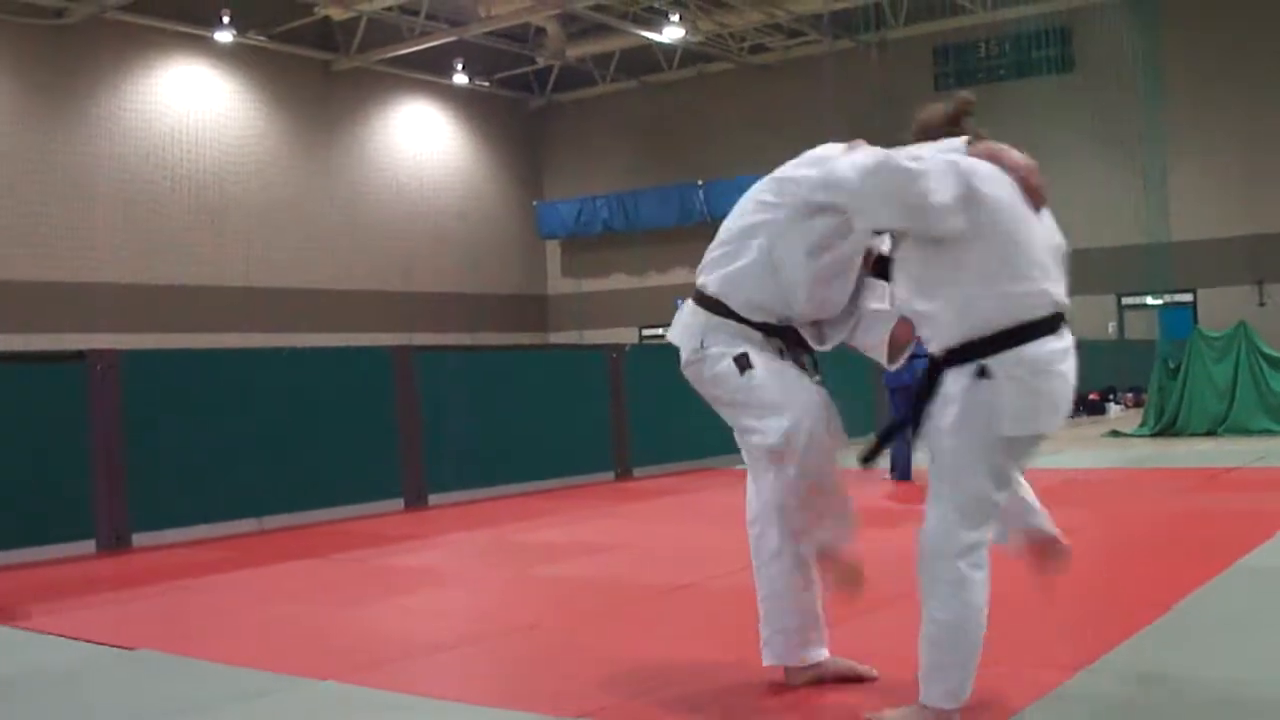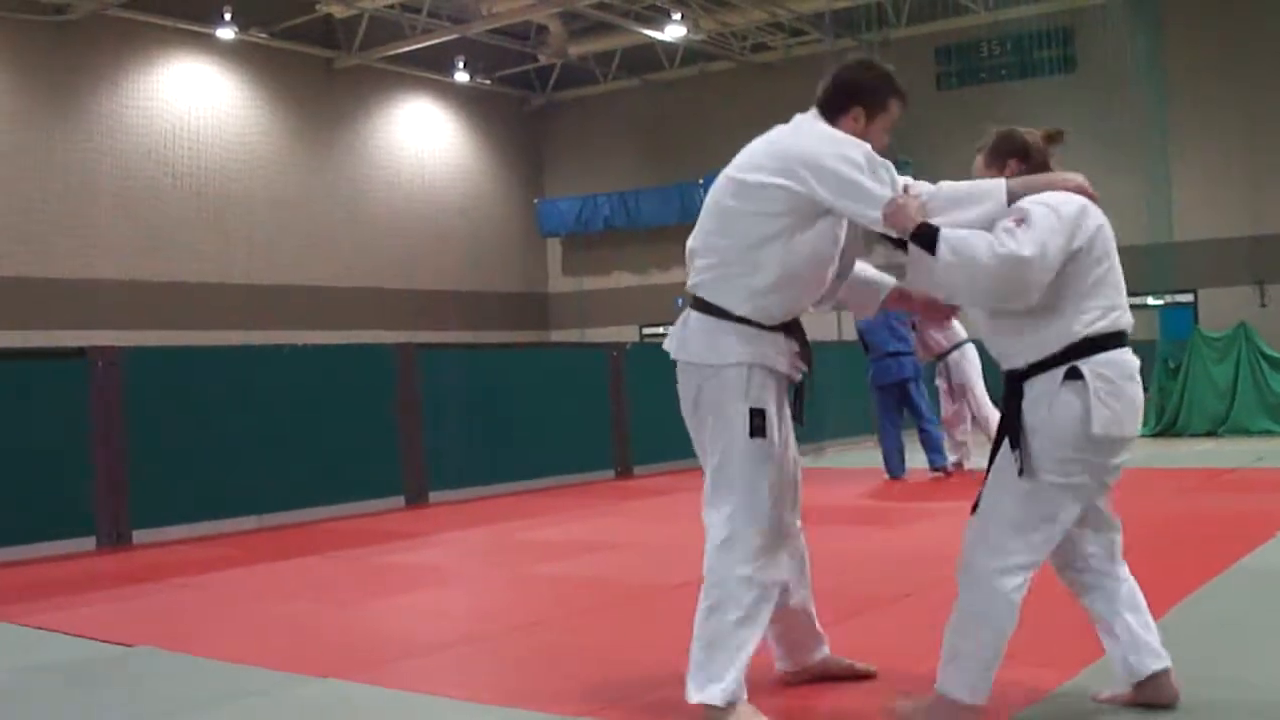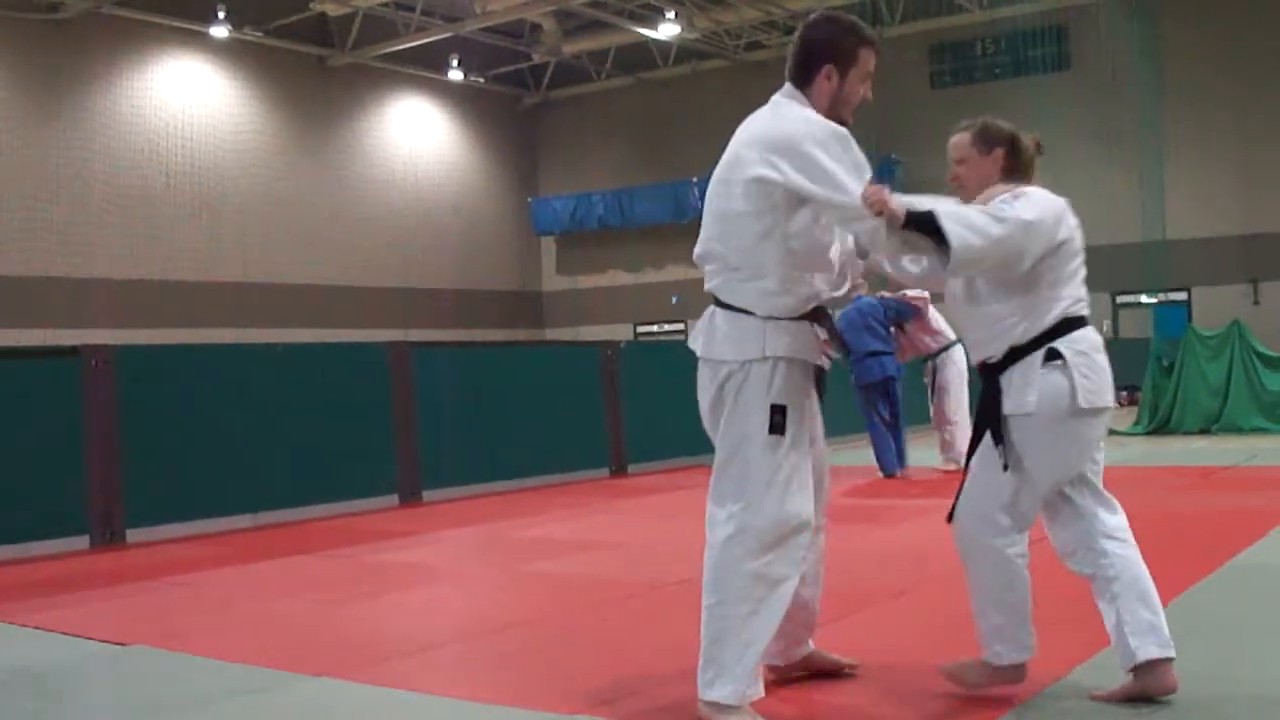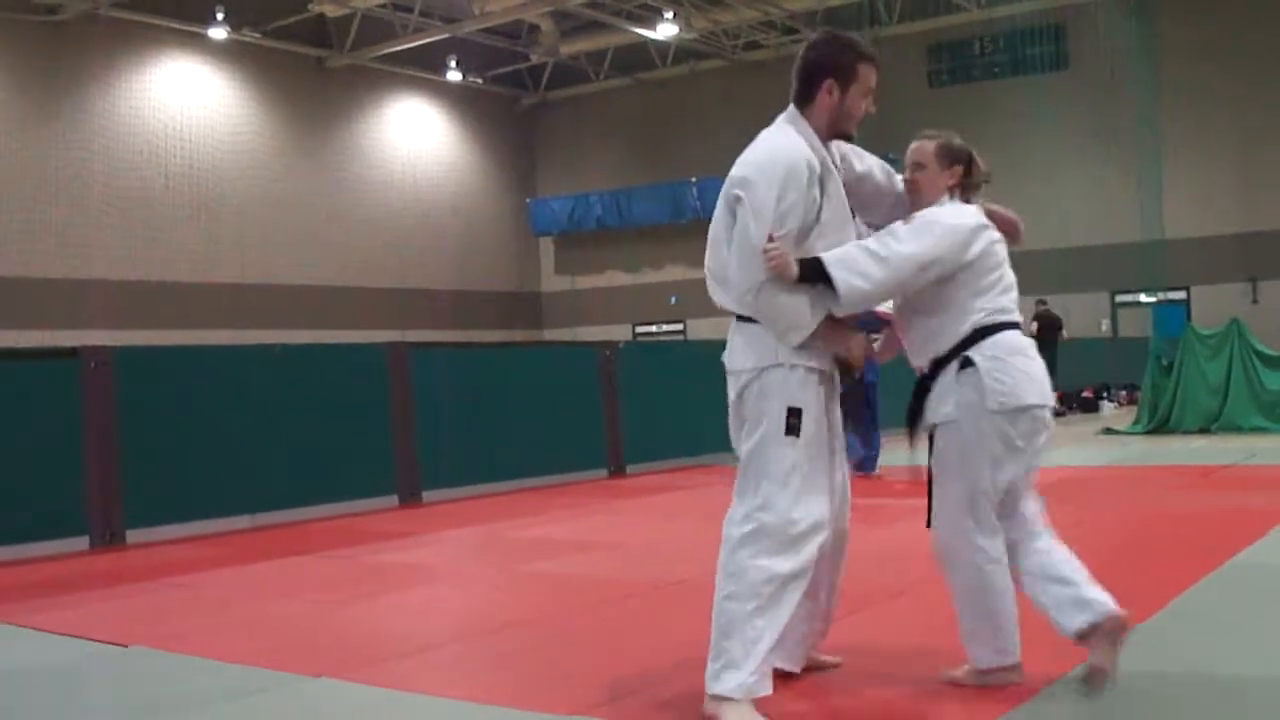
dt=0.3s
person 1, frame 1
left shoulder: (865, 217)
right shoulder: (828, 168)
left elbow: (851, 313)
right elbow: (879, 169)
left wrist: (906, 330)
right wrist: (982, 152)
left hip: (768, 339)
right hip: (720, 336)
left knee: (779, 503)
right knee: (806, 426)
left ankle: (798, 653)
right ankle: (826, 542)
person 1, frame 2
left shoulder: (801, 151)
right shoulder: (817, 150)
left elbow: (826, 266)
right elbow: (914, 208)
left wrist: (903, 296)
right wrist: (1033, 186)
left hip: (744, 346)
right hip: (728, 351)
left knee: (776, 509)
right knee: (748, 519)
left ankle: (800, 652)
person 1, frame 3
left shoulder: (783, 131)
right shoulder: (802, 134)
right elbow: (878, 211)
left hip: (771, 342)
right hip: (757, 349)
left knee: (800, 502)
right knee: (759, 516)
left ankle: (789, 647)
person 1, frame 4
left shoulder: (829, 157)
right shoulder: (781, 160)
left elbow: (892, 193)
right elbow: (753, 280)
right wrist: (832, 330)
left hip: (807, 360)
right hip: (777, 361)
left knee: (825, 511)
right knee: (779, 517)
left ankle: (788, 647)
person 2, frame 1
left shoulder: (950, 175)
right shoulder: (1010, 189)
right wrist: (885, 266)
left hip: (998, 379)
right hip: (1042, 363)
left knee: (952, 544)
right ankle: (1037, 534)
person 2, frame 2
left shoulder: (1056, 211)
right shoulder: (1033, 222)
left elbow: (1002, 270)
right elbow: (962, 280)
left wrist: (923, 231)
right wrist: (911, 233)
left hip: (1073, 398)
right hip: (1088, 396)
left knee: (997, 547)
right knee: (1087, 546)
person 2, frame 3
left shoulder: (1037, 207)
right shoulder: (991, 216)
left elbow: (999, 237)
left wrist: (910, 218)
left hip: (1049, 383)
right hip: (1054, 382)
left knee: (986, 523)
right knee: (1090, 524)
left ankle: (1006, 658)
right ankle: (1151, 660)
person 2, frame 4
left shoulder: (948, 223)
right shoulder: (958, 226)
left elbow: (891, 262)
right elbow: (943, 303)
left wrist: (805, 268)
right wrist: (905, 330)
left hip: (986, 383)
right hip: (1005, 378)
left knee: (964, 529)
right knee: (1014, 524)
left ankle: (998, 661)
right ankle: (1093, 614)
